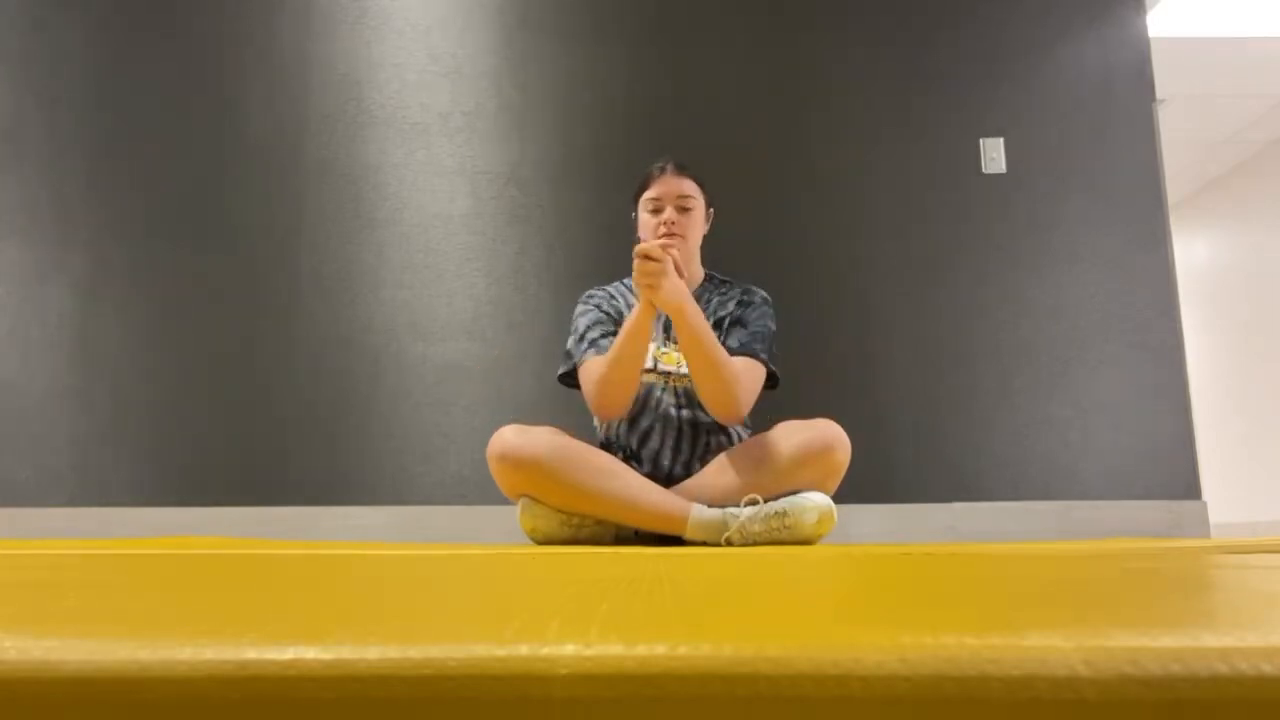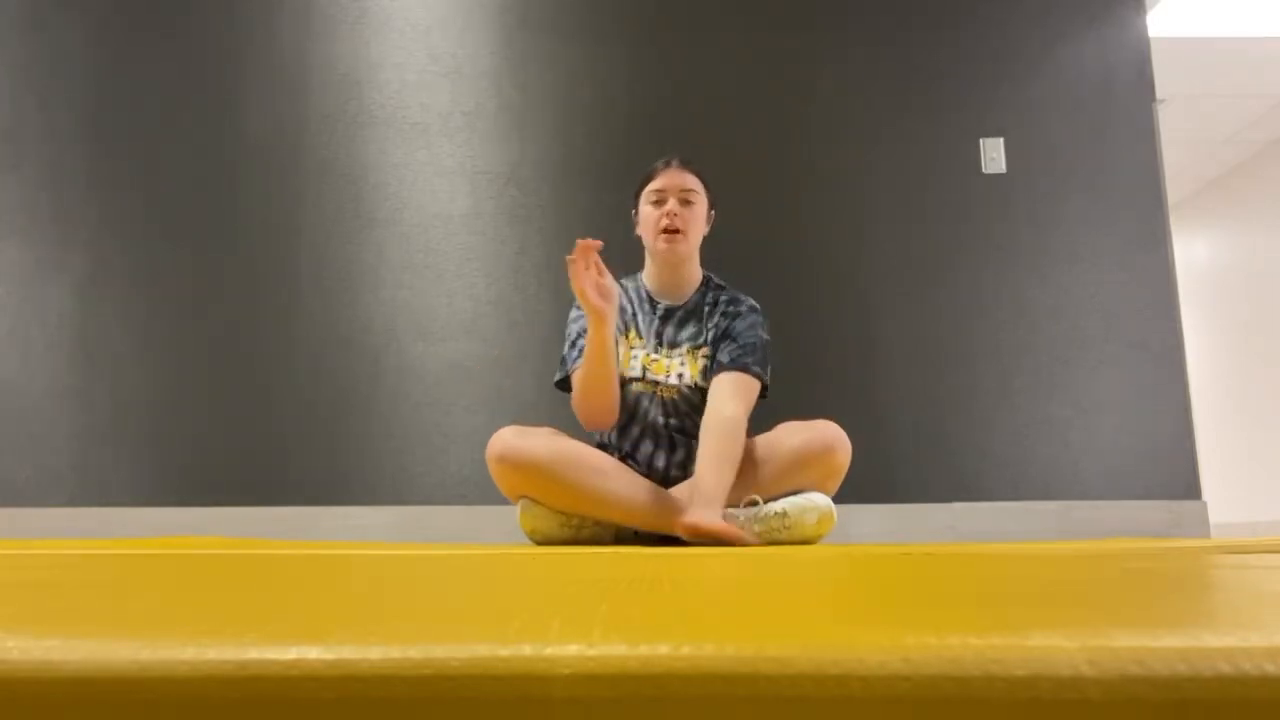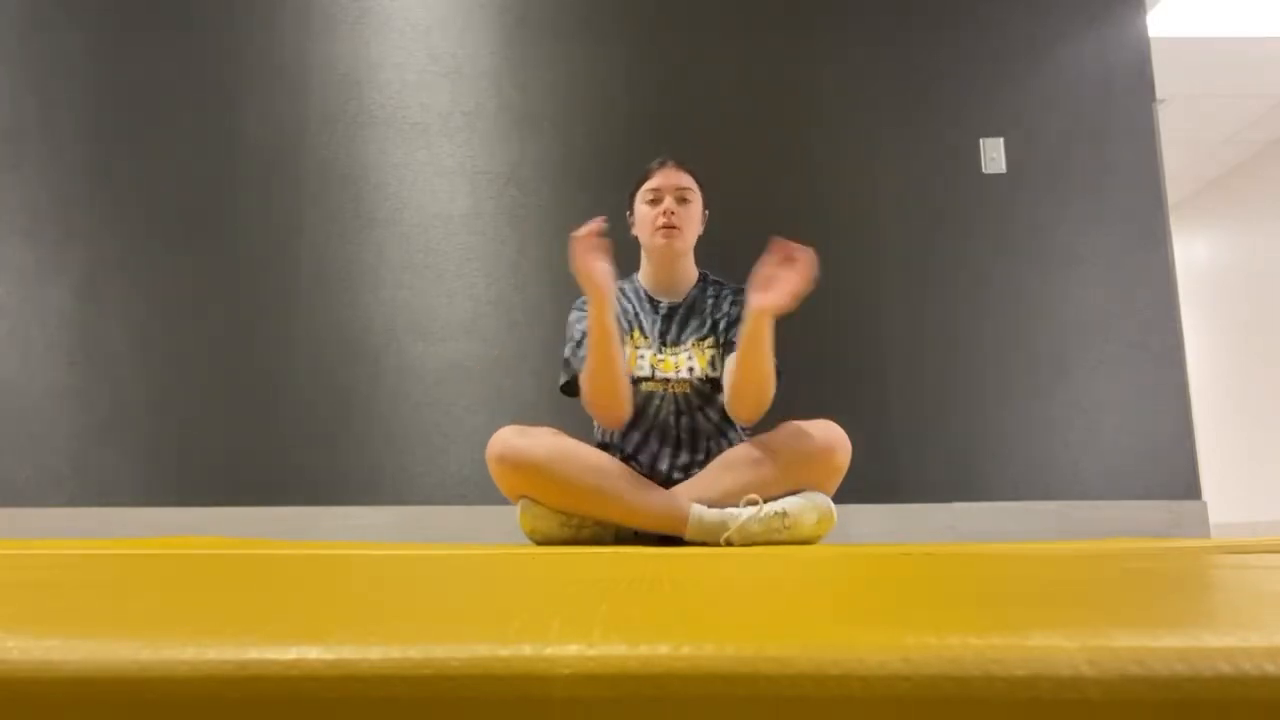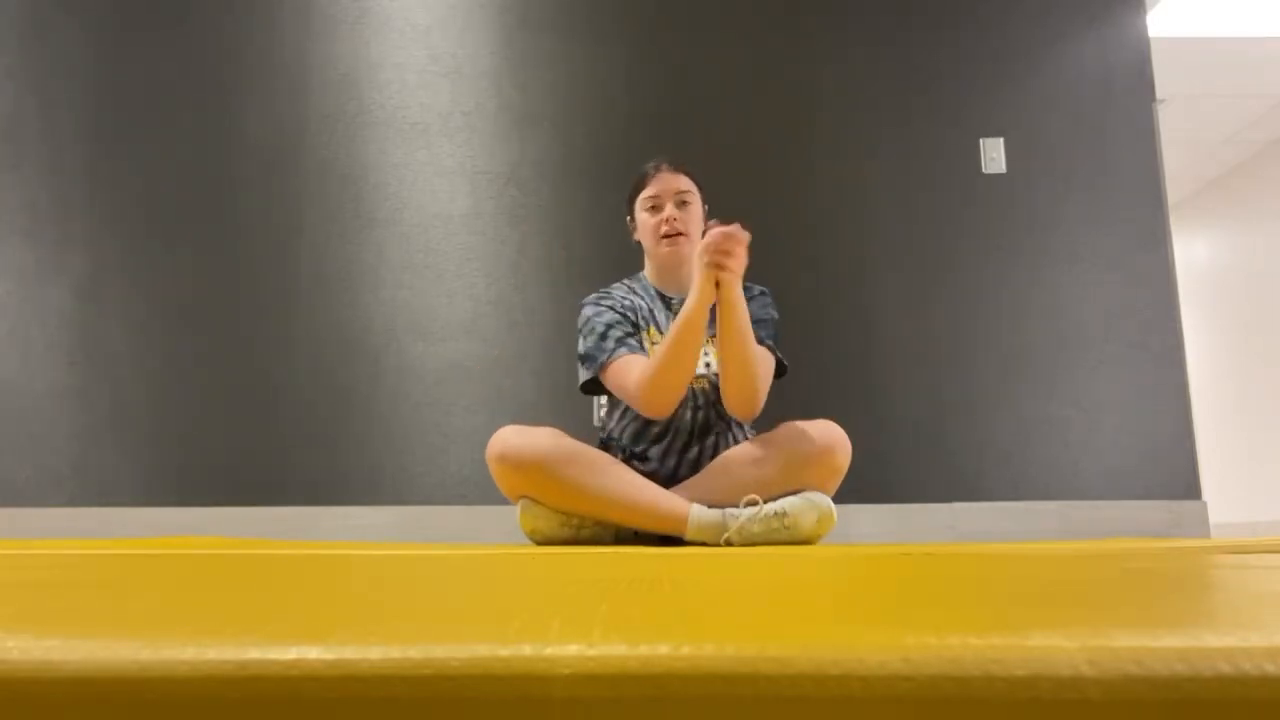
dt=0.4s
person 1, frame 1
left shoulder: (747, 305)
right shoulder: (601, 304)
left elbow: (730, 406)
right elbow: (606, 407)
left wrist: (678, 301)
right wrist: (645, 305)
left hip: (724, 480)
right hip: (621, 486)
left knee: (827, 441)
right knee: (509, 446)
left ankle: (599, 519)
right ankle: (722, 524)
person 1, frame 2
left shoulder: (737, 314)
right shoulder: (598, 307)
left elbow: (727, 414)
right elbow: (594, 417)
left wrist: (709, 509)
right wrist: (601, 317)
left hip: (716, 484)
right hip: (615, 486)
left knee: (827, 443)
right knee: (509, 448)
left ankle: (601, 522)
right ankle: (731, 521)
person 1, frame 3
left shoulder: (735, 304)
right shoulder: (592, 309)
left elbow: (746, 411)
right elbow: (610, 416)
left wrist: (759, 317)
right wrist: (600, 303)
right hip: (622, 486)
left knee: (827, 442)
right knee: (509, 447)
left ankle: (597, 522)
right ankle: (721, 524)
person 1, frame 4
left shoulder: (751, 302)
right shoulder: (606, 309)
left elbow: (745, 406)
right elbow: (652, 400)
left wrist: (730, 291)
right wrist: (701, 294)
right hip: (628, 483)
left knee: (827, 443)
right knee: (509, 447)
left ankle: (612, 521)
right ankle: (721, 524)
